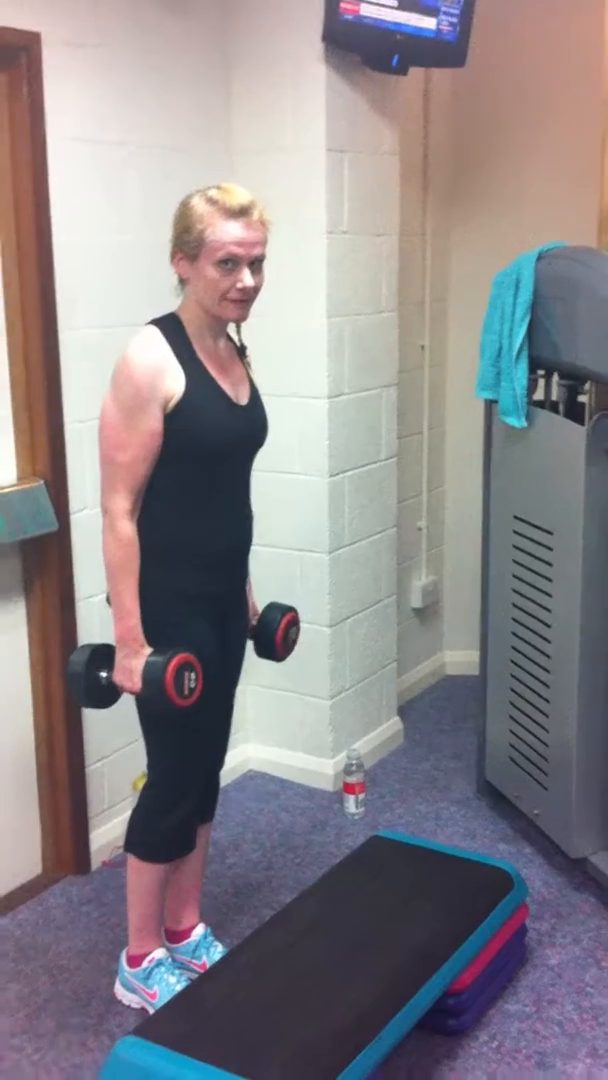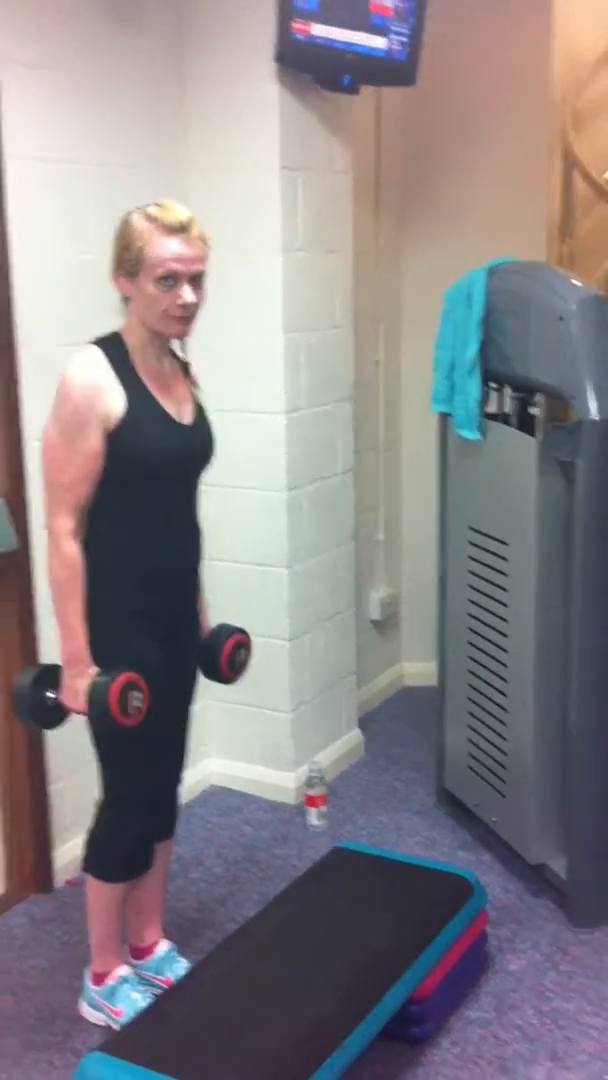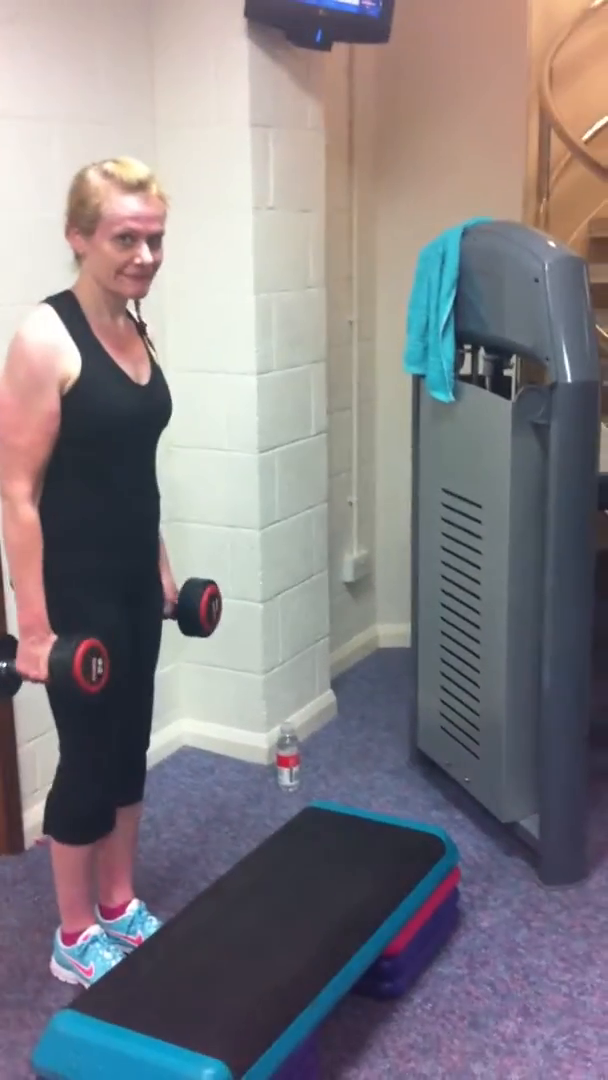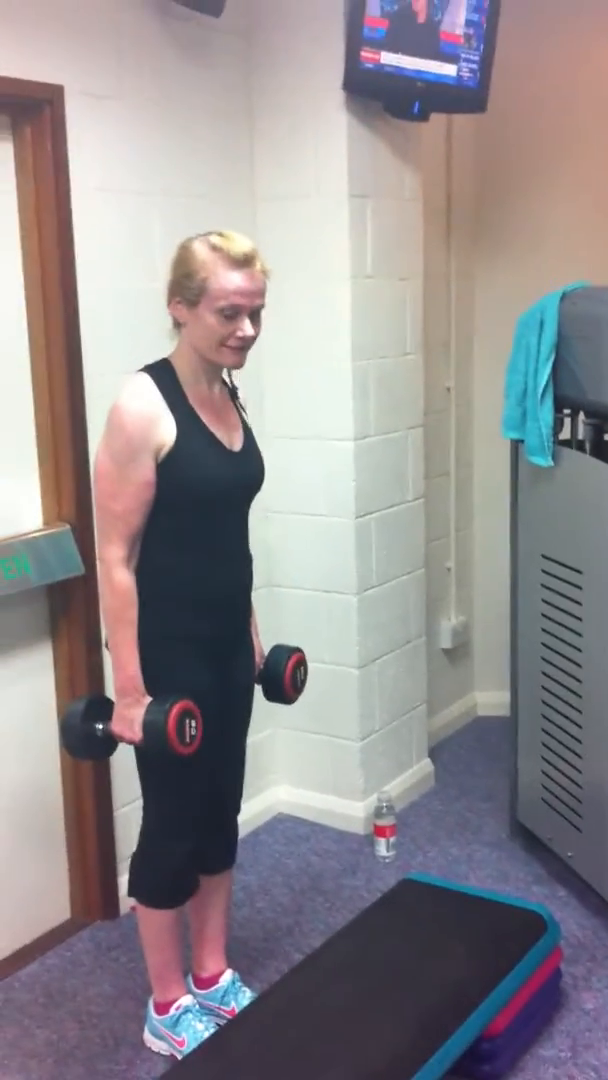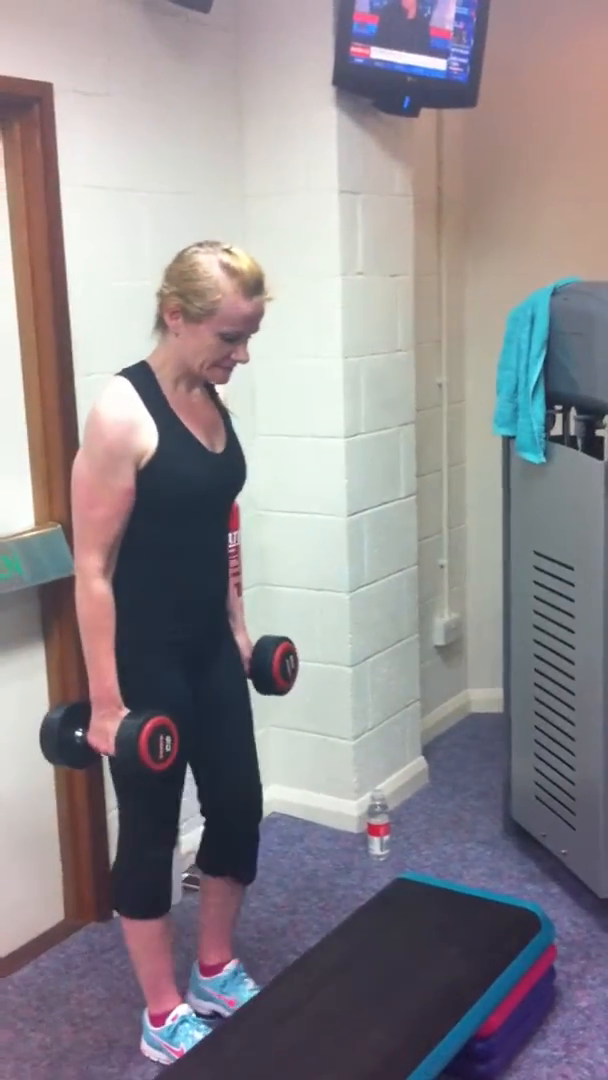
dt=1s
person 1, frame 1
left shoulder: (233, 351)
right shoulder: (150, 359)
right elbow: (119, 508)
right wrist: (129, 636)
left hip: (220, 598)
right hip: (166, 603)
left knee: (206, 767)
right knee: (173, 775)
left ankle: (186, 932)
right ankle: (139, 961)
person 1, frame 2
left shoulder: (180, 370)
right shoulder: (91, 379)
right elbow: (63, 528)
right wrist: (76, 657)
left hip: (174, 615)
right hip: (118, 622)
left knee: (163, 785)
right knee: (130, 794)
left ankle: (151, 948)
right ankle: (104, 978)
person 1, frame 3
left shoulder: (135, 329)
left wrist: (162, 568)
left hip: (133, 581)
right hip: (75, 588)
left knee: (128, 747)
right knee: (89, 759)
left ankle: (121, 909)
right ankle: (74, 938)
person 1, frame 4
left shoulder: (230, 396)
right shoulder: (143, 406)
right elbow: (115, 558)
left wrist: (252, 634)
right wrist: (128, 687)
left hip: (227, 644)
right hip: (169, 651)
left knee: (219, 811)
right knee: (173, 821)
left ankle: (213, 978)
right ankle: (167, 1007)
person 1, frame 5
left shoulder: (210, 401)
right shoulder: (121, 414)
right elbow: (91, 570)
left wrist: (239, 626)
right wrist: (106, 700)
left hip: (208, 648)
right hip: (146, 659)
left knee: (238, 806)
right knee: (151, 830)
left ankle: (216, 973)
right ankle: (163, 1016)
